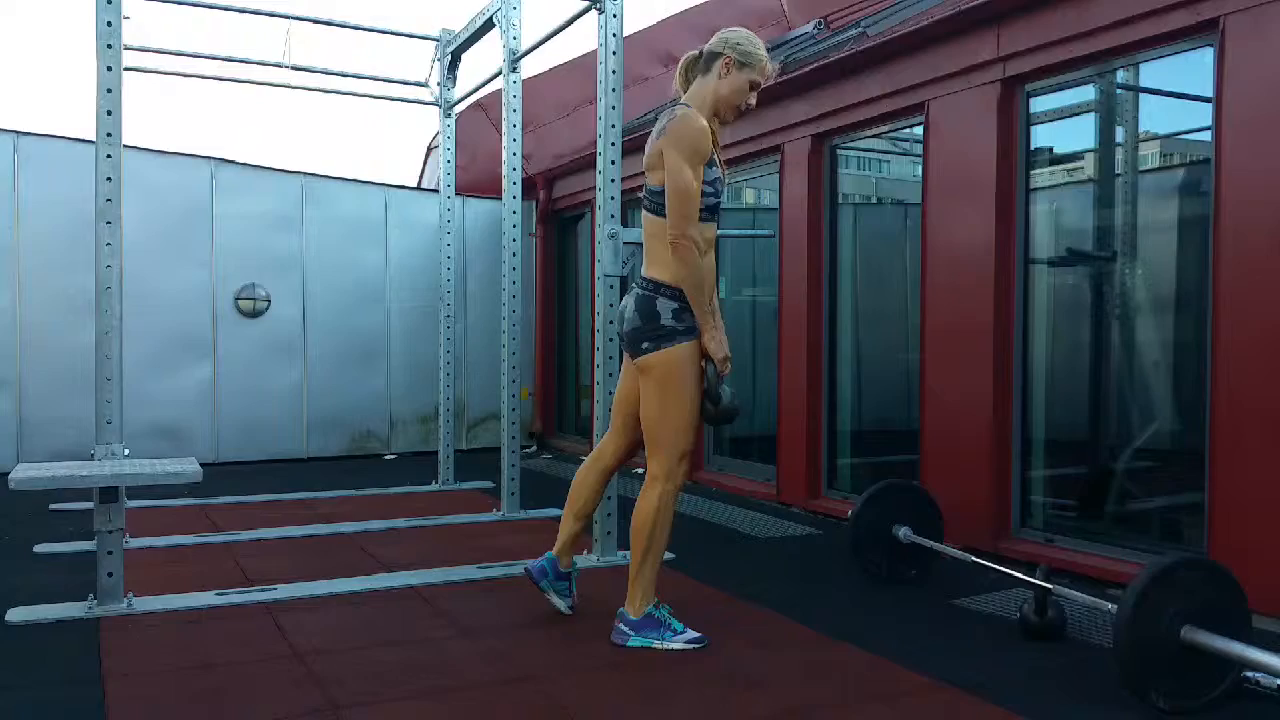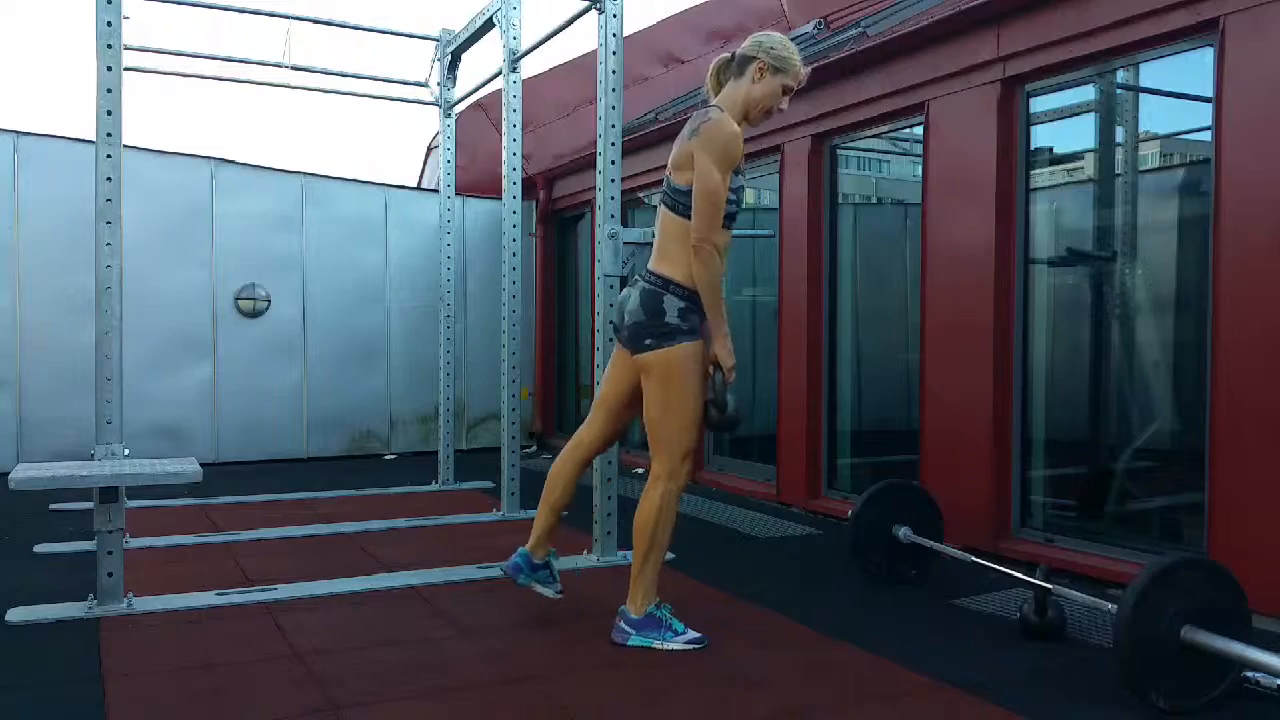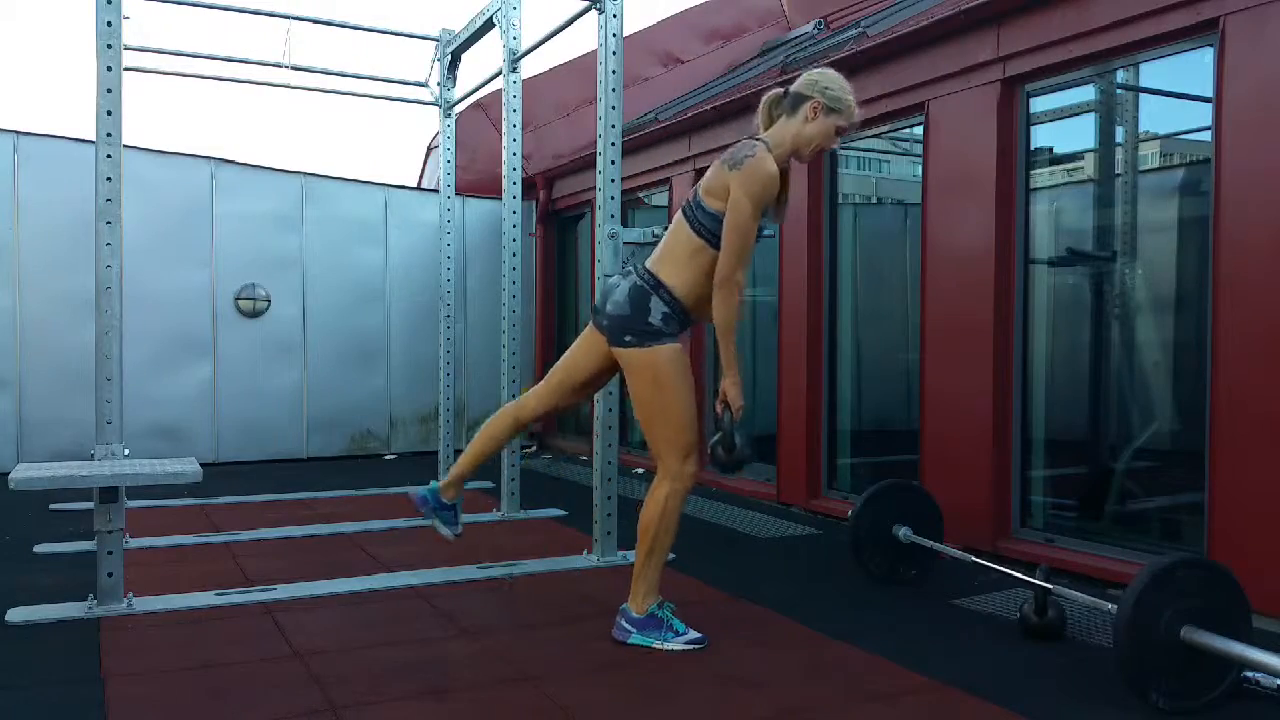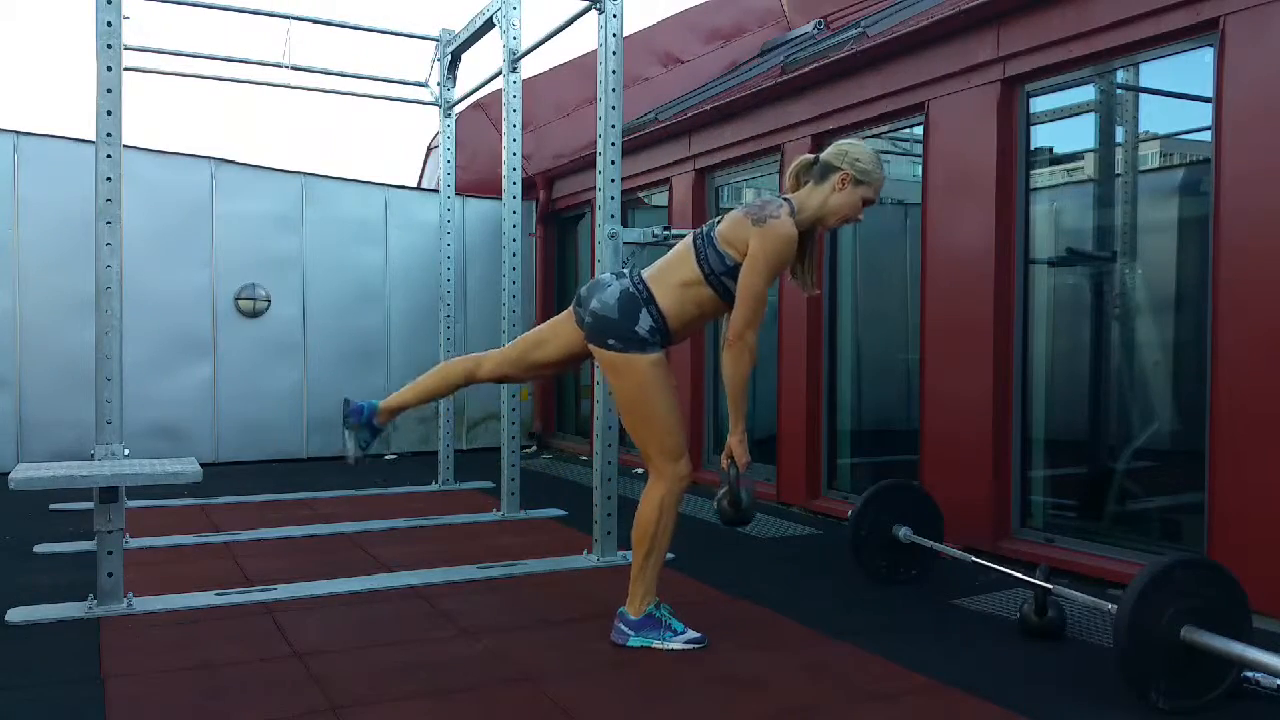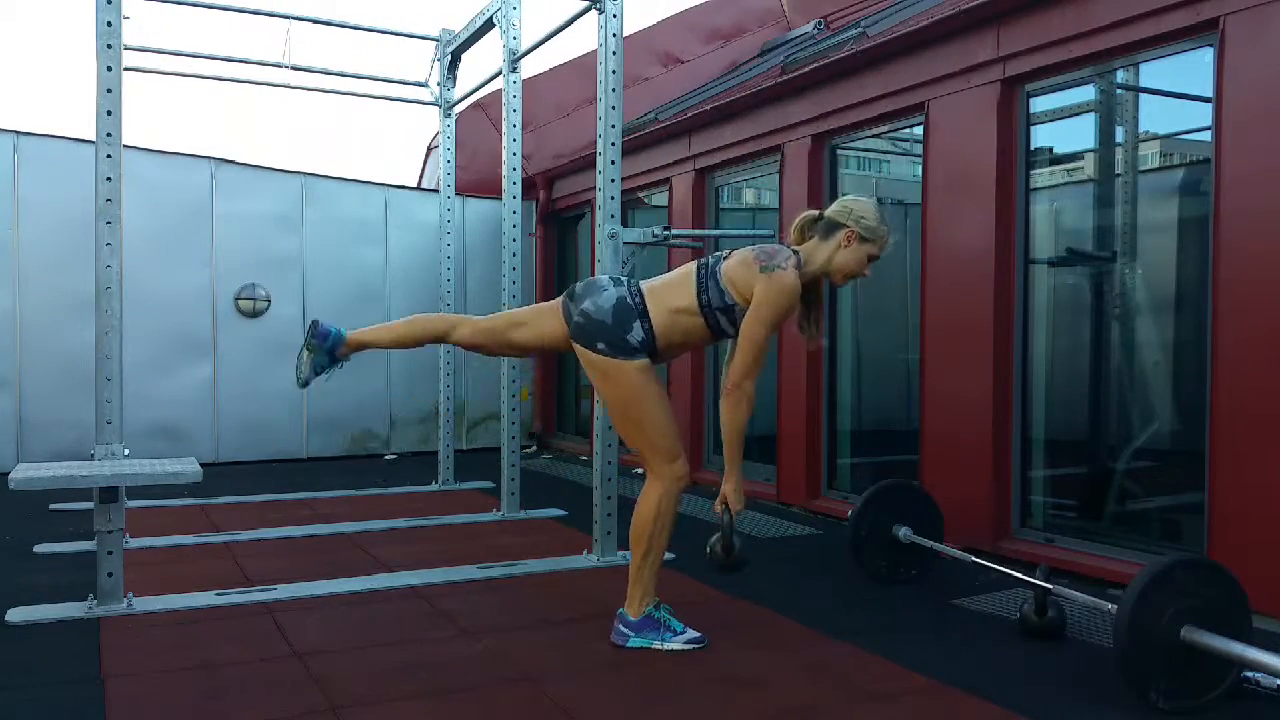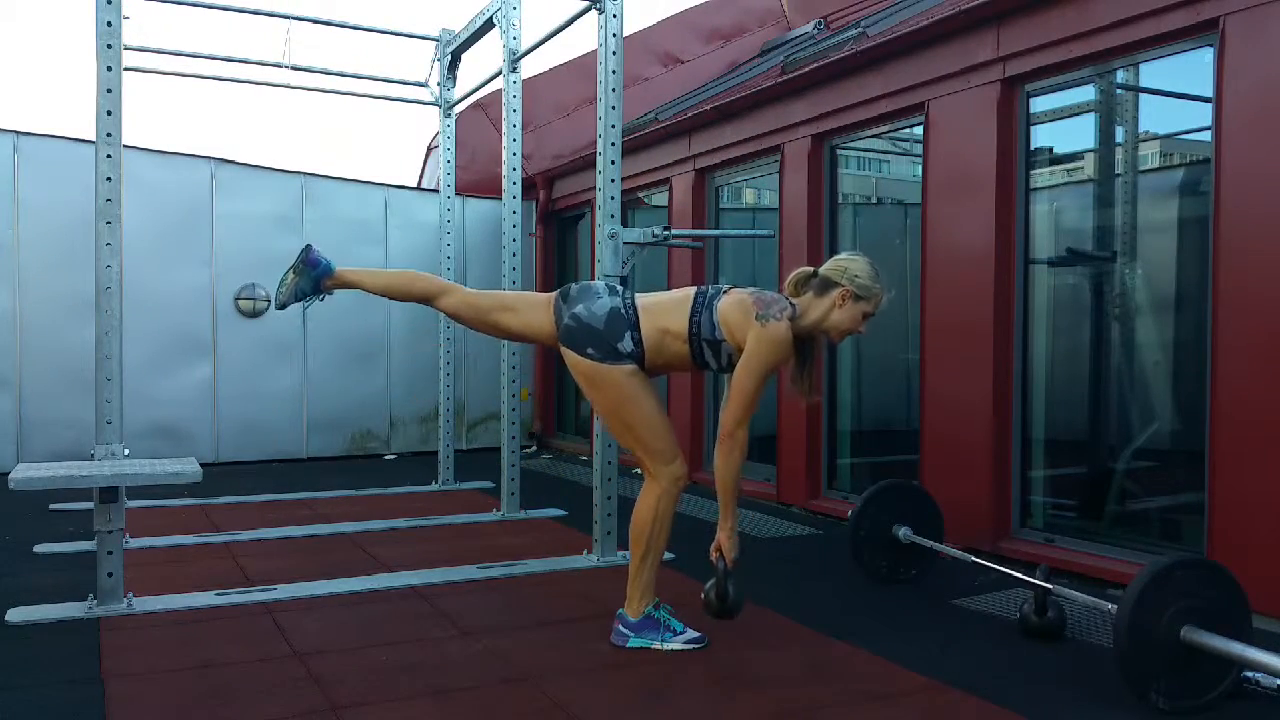
dt=0.4s
person 1, frame 1
left shoulder: (686, 128)
right shoulder: (687, 124)
right elbow: (683, 241)
left wrist: (709, 321)
right wrist: (711, 329)
left hip: (654, 309)
right hip: (666, 313)
left knee: (617, 447)
right knee: (668, 469)
left ankle: (557, 562)
right ankle: (638, 616)
person 1, frame 2
left shoulder: (708, 127)
right shoulder: (720, 129)
right elbow: (705, 245)
left wrist: (709, 331)
right wrist: (722, 337)
left hip: (648, 303)
right hip: (668, 311)
left knee: (594, 435)
right knee: (672, 469)
left ankle: (534, 553)
right ankle: (638, 615)
person 1, frame 3
left shoulder: (756, 159)
right shoulder: (761, 167)
left elbow: (719, 275)
right elbow: (726, 282)
left wrist: (726, 370)
right wrist: (730, 375)
left hip: (631, 299)
right hip: (649, 315)
left knee: (538, 402)
right knee: (679, 468)
left ankle: (445, 491)
right ankle: (639, 614)
person 1, frame 4
left shoulder: (776, 218)
right shoulder: (780, 228)
left elbow: (735, 330)
right elbow: (738, 339)
left wrist: (734, 425)
right wrist: (738, 430)
left hip: (612, 301)
right hip: (629, 322)
left knee: (492, 366)
right knee: (671, 470)
left ankle: (377, 412)
right ankle: (637, 616)
person 1, frame 5
left shoulder: (782, 267)
right shoulder: (784, 278)
left elbow: (734, 380)
right elbow: (738, 386)
left wrist: (730, 467)
right wrist: (733, 475)
left hip: (601, 304)
right hip: (614, 327)
left knee: (463, 329)
right knee: (669, 472)
left ankle: (336, 342)
right ankle: (636, 617)
person 1, frame 6
left shoulder: (775, 314)
right shoulder: (777, 328)
left elbow: (731, 427)
right elbow: (731, 433)
right wrist: (728, 523)
left hip: (590, 307)
right hip: (601, 334)
left knee: (452, 296)
right knee: (667, 473)
left ankle: (325, 273)
right ankle: (637, 617)
